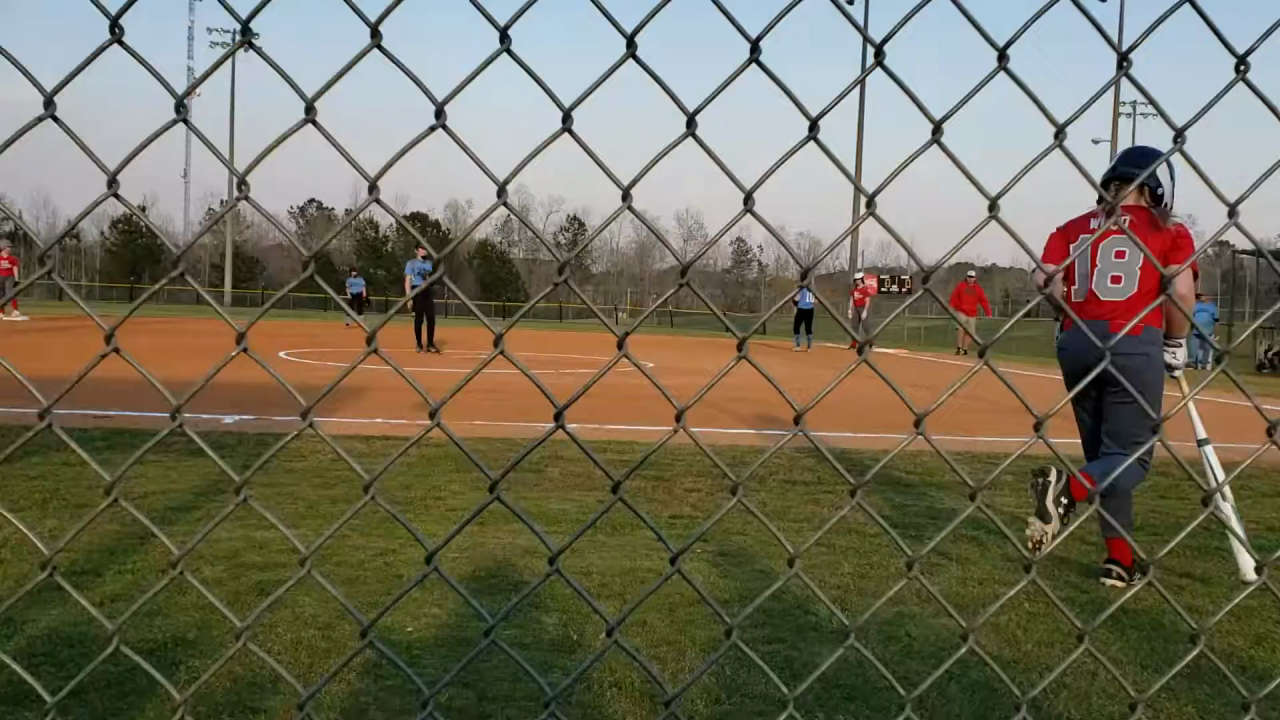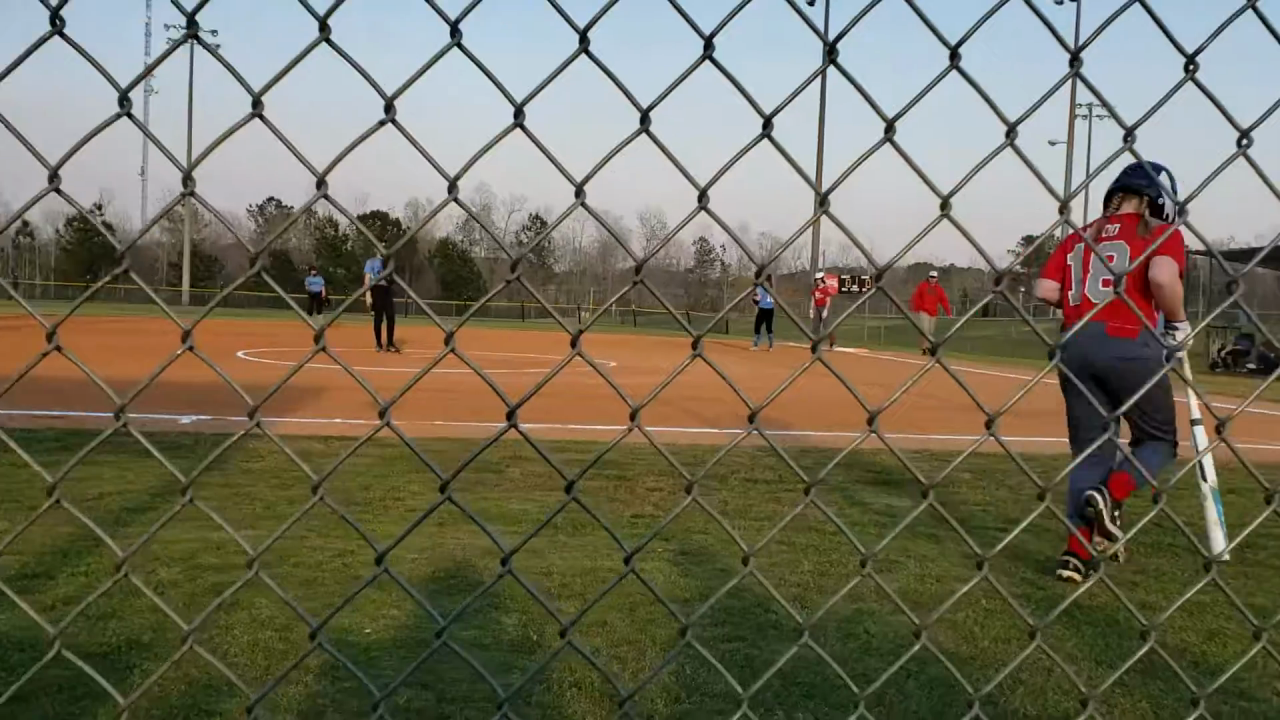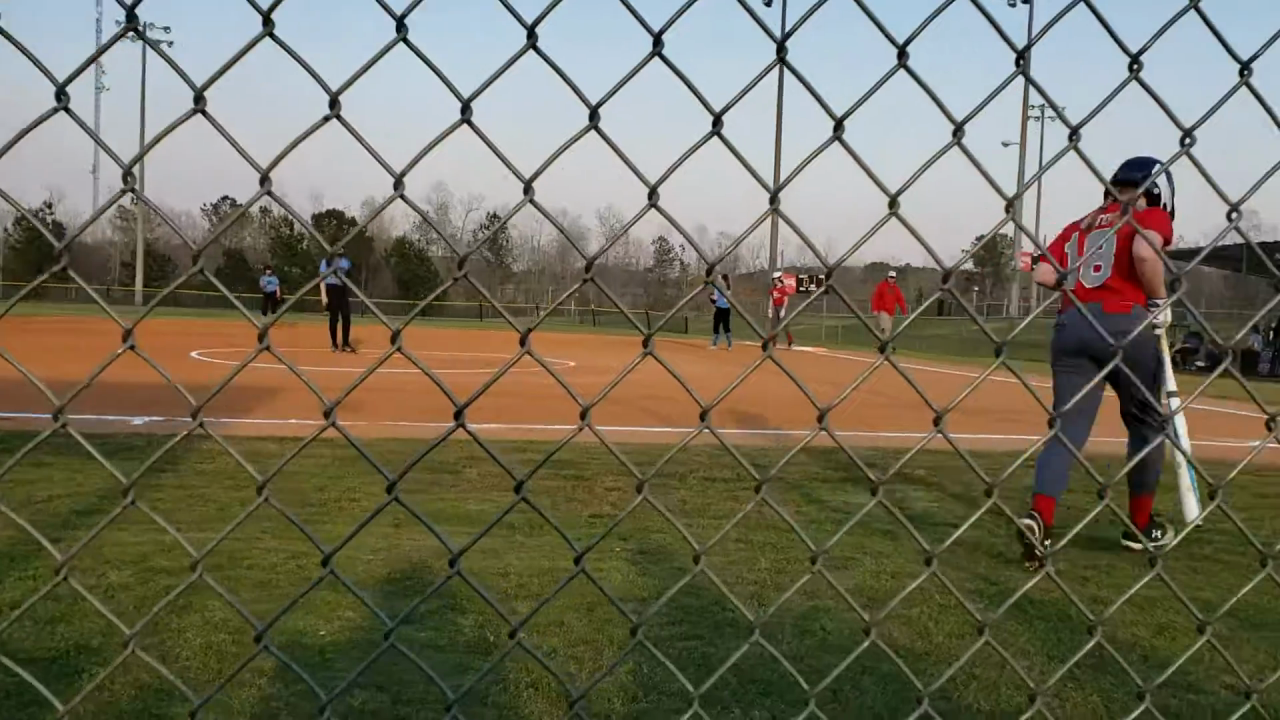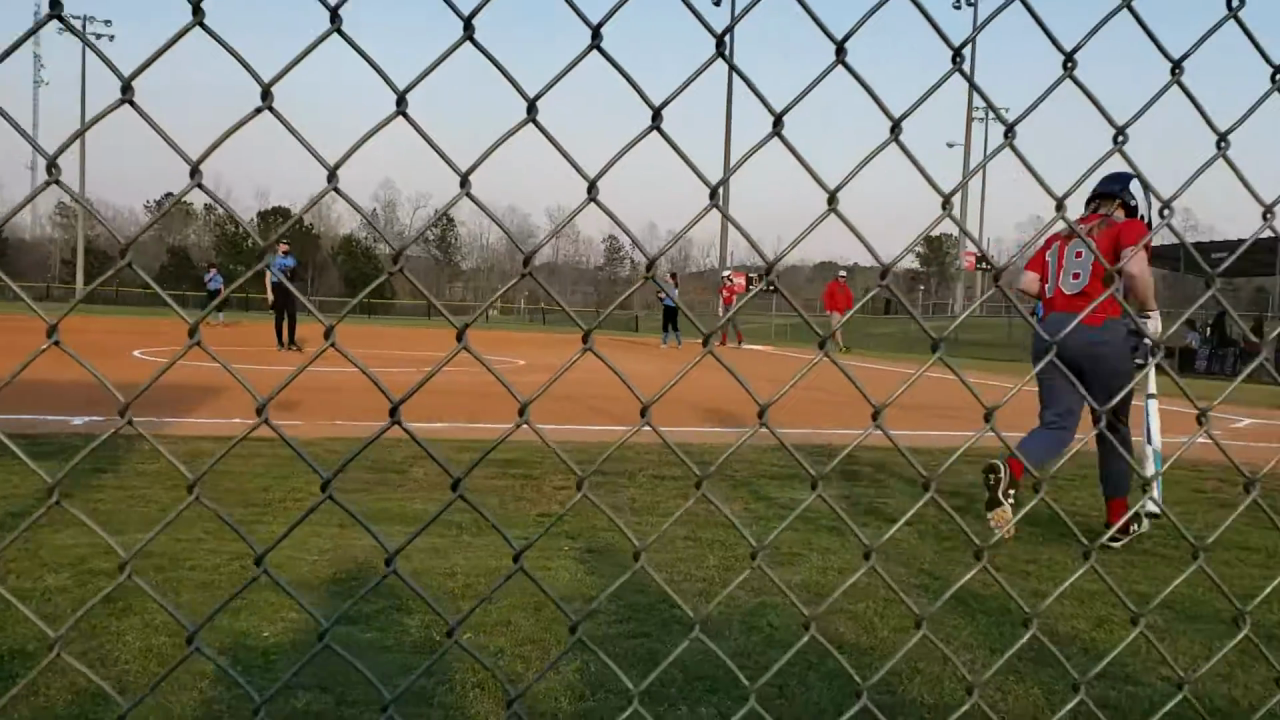
dt=0.1s
person 1, frame 1
left shoulder: (1074, 228)
right shoulder: (1168, 230)
left elbow: (1046, 279)
right elbow: (1181, 290)
right wrist: (1178, 342)
left hip: (1076, 343)
right hip: (1134, 347)
left knee: (1103, 450)
right knee: (1128, 460)
left ankle: (1122, 562)
right ankle: (1067, 488)
person 1, frame 2
left shoulder: (1077, 238)
right shoulder: (1161, 233)
left elbow: (1045, 291)
right elbow: (1162, 277)
right wrist: (1177, 324)
left hip: (1076, 347)
right hip: (1132, 347)
left knee: (1092, 452)
right knee: (1157, 442)
left ankle: (1077, 554)
right ankle: (1107, 499)
person 1, frame 3
left shoulder: (1080, 225)
right shoulder: (1152, 217)
left elbow: (1042, 275)
right elbow: (1145, 251)
right wrist: (1159, 302)
left hip: (1070, 327)
right hip: (1125, 328)
left knee: (1069, 428)
right knee: (1149, 425)
left ankle: (1039, 517)
right ankle: (1143, 526)
person 1, frame 4
left shoulder: (1060, 235)
right shoulder: (1131, 229)
left elbow: (1026, 283)
right elbow: (1134, 268)
right wrist: (1149, 312)
left hip: (1052, 334)
right hip: (1102, 336)
left knee: (1056, 427)
right knee: (1114, 428)
left ankle: (1008, 473)
right ankle: (1118, 523)
